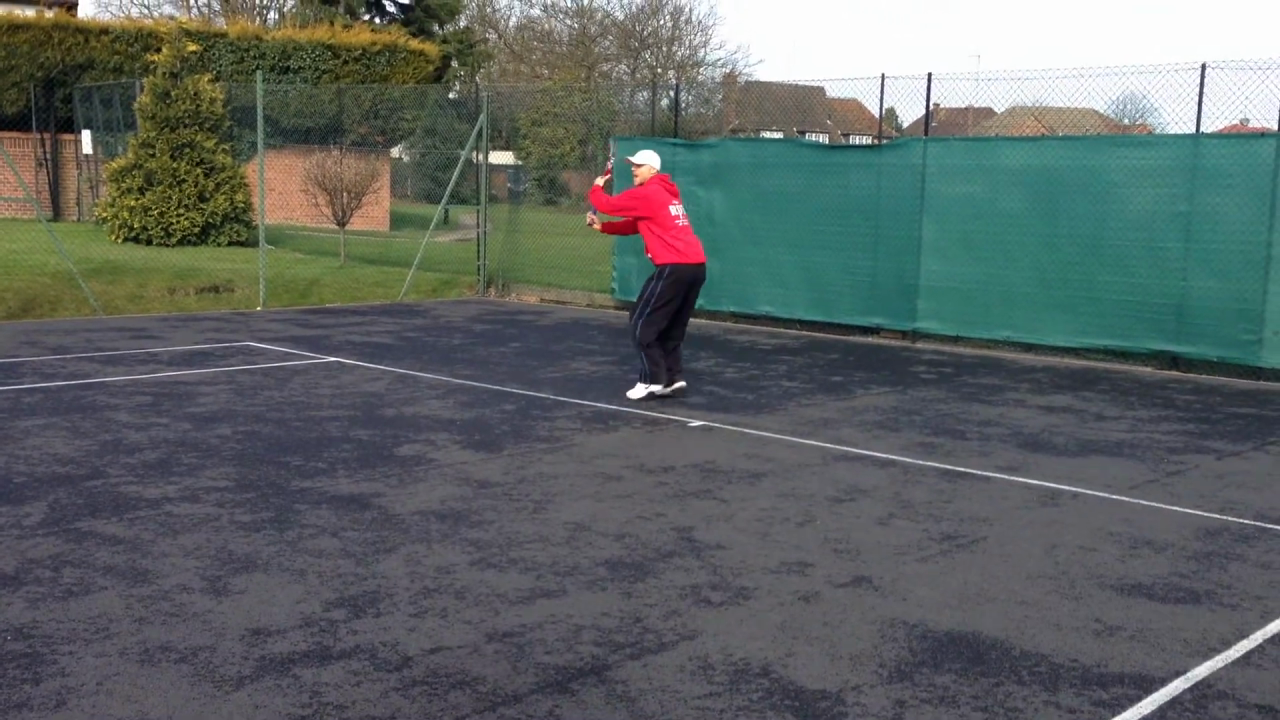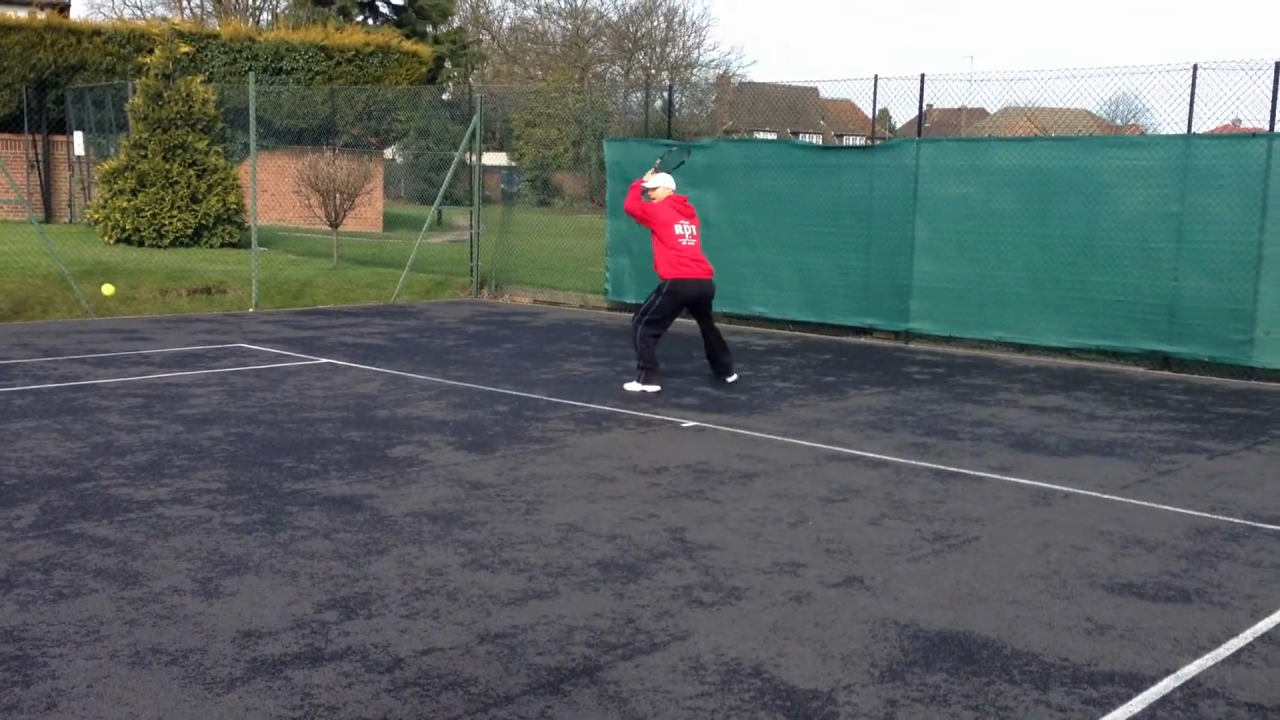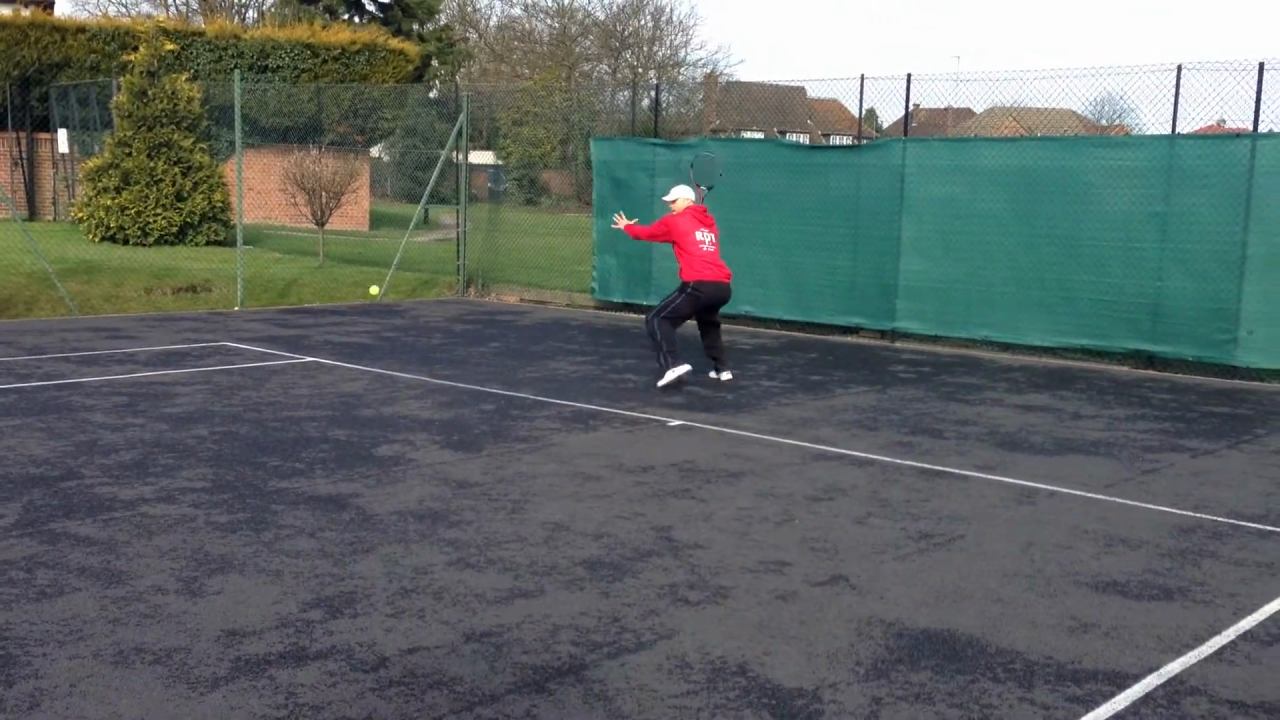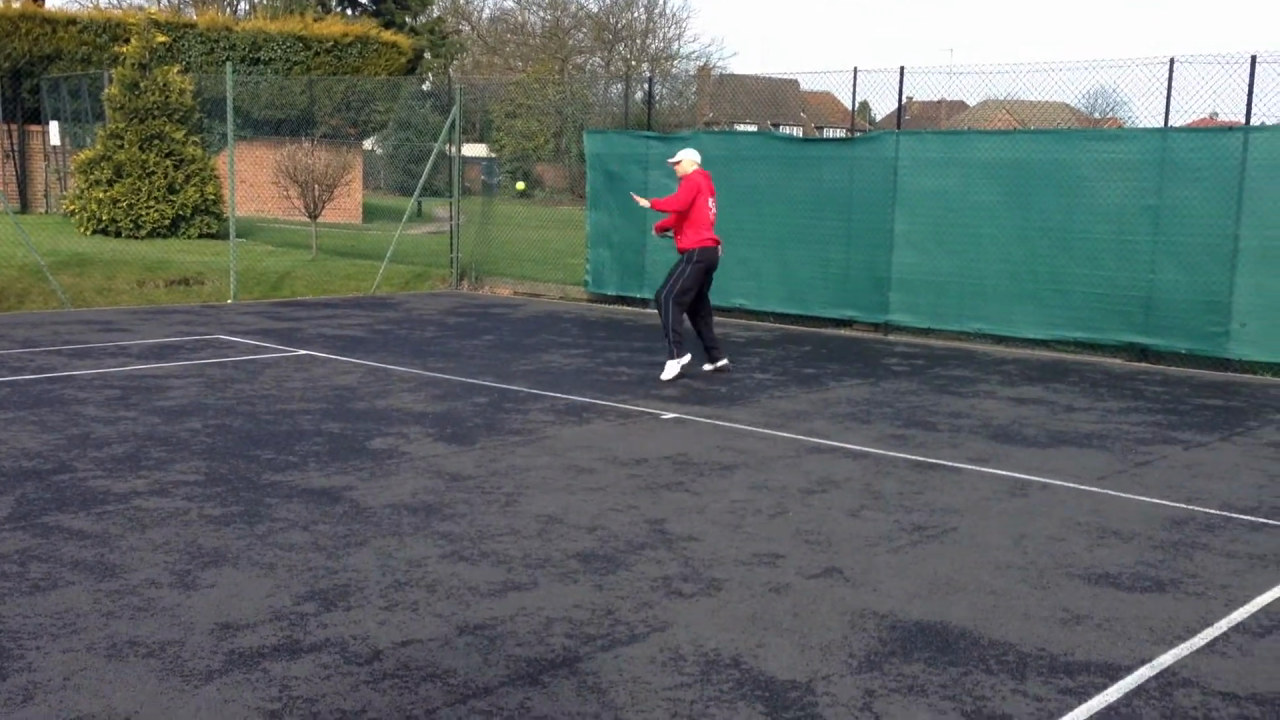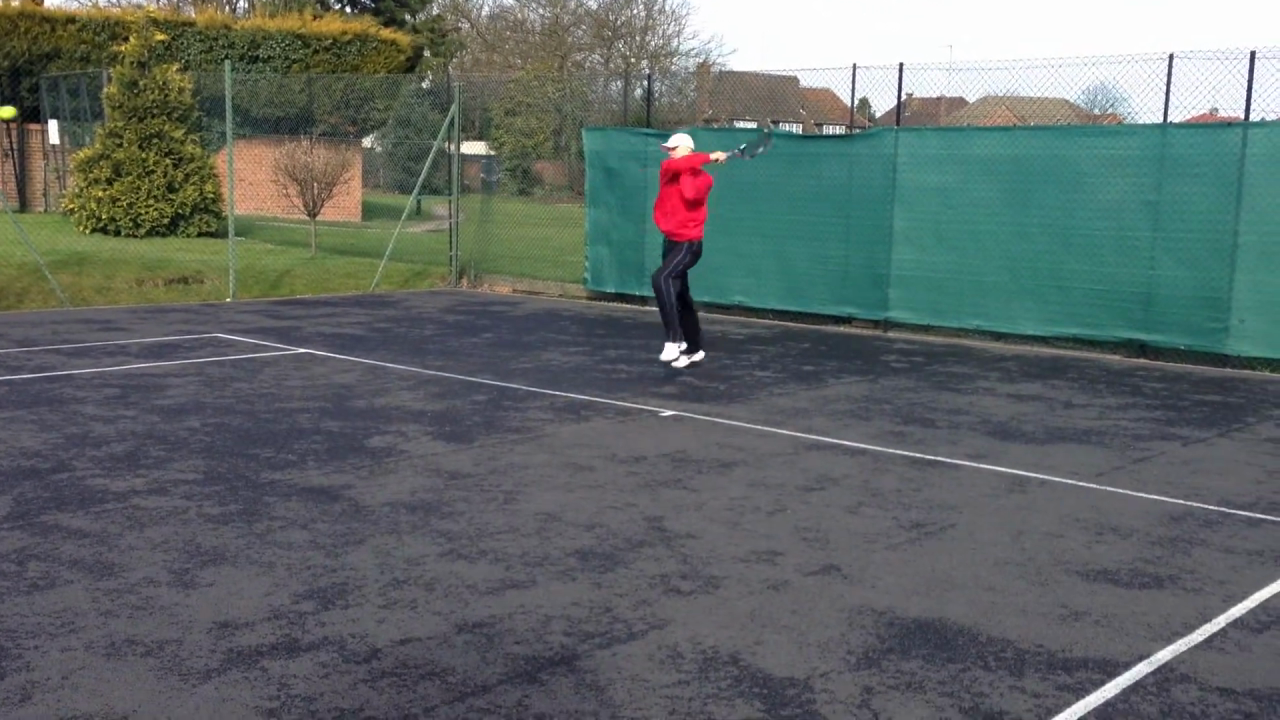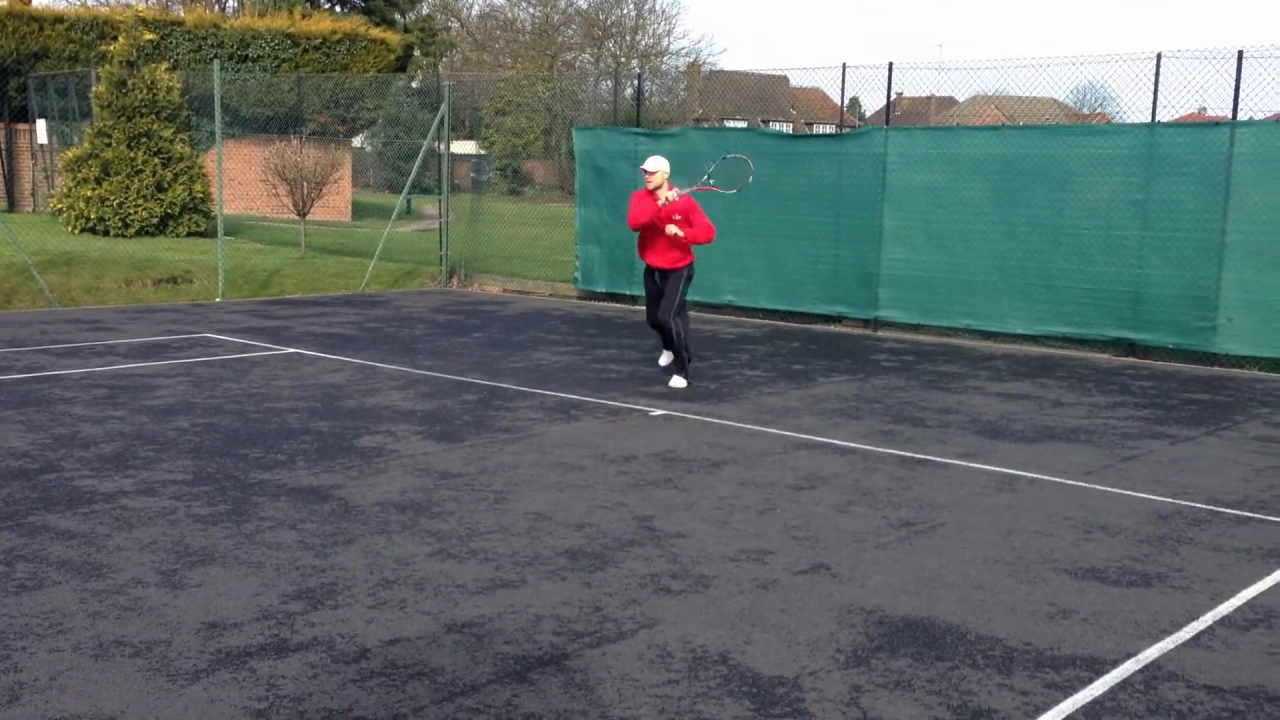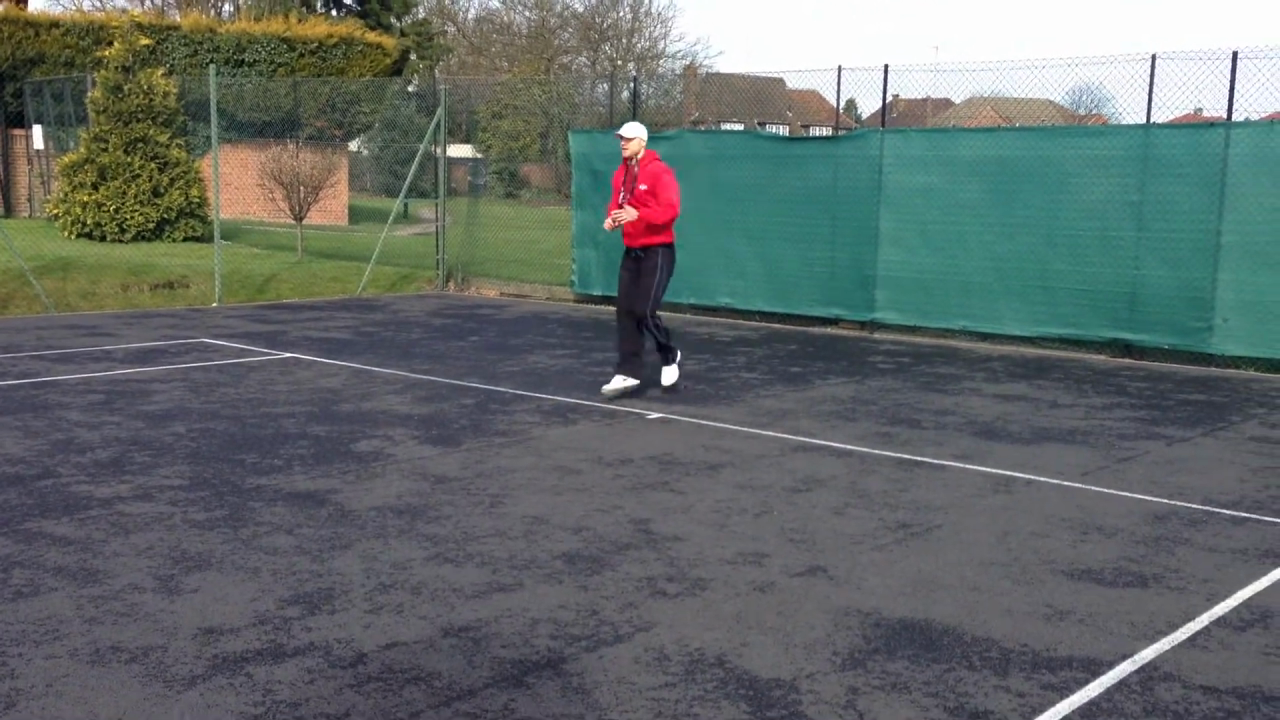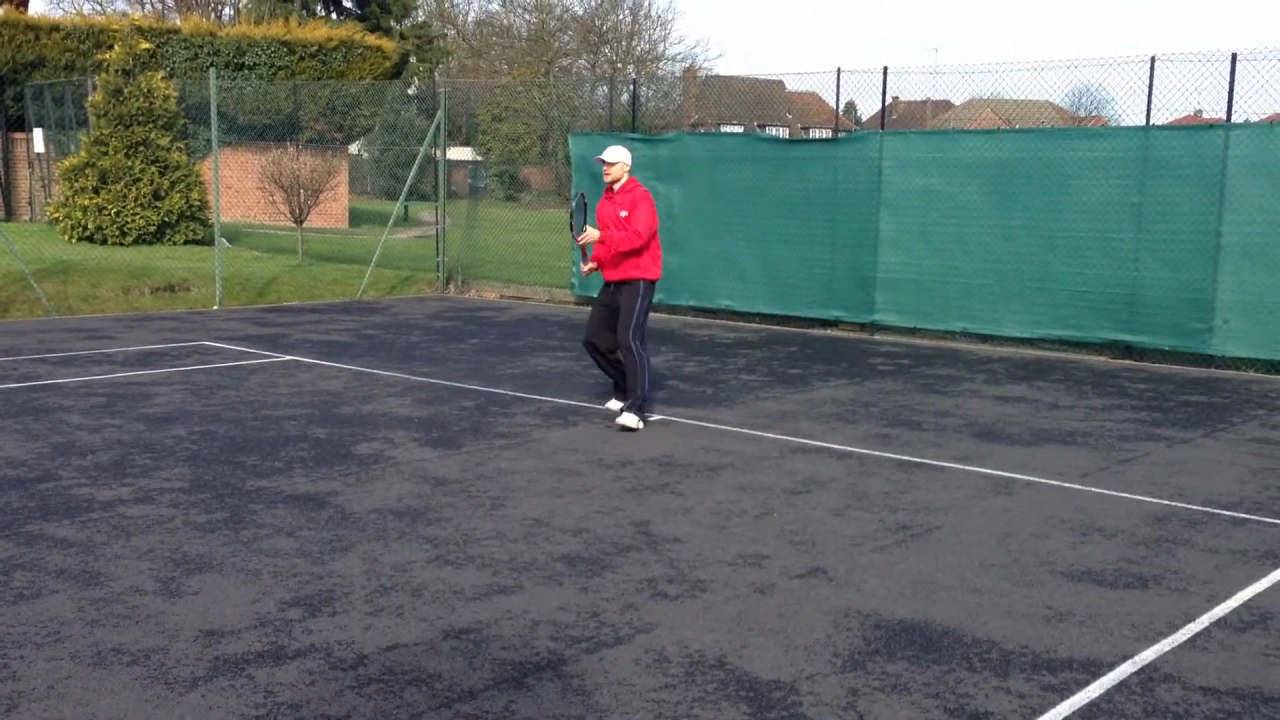
dt=0.3s
person 1, frame 1
left shoulder: (645, 193)
right shoulder: (667, 194)
left elbow: (607, 206)
right elbow: (633, 223)
left wrist: (596, 188)
right wrist: (602, 226)
left hip: (673, 267)
right hip: (697, 266)
left knee: (642, 320)
right knee: (673, 326)
left ankle: (651, 379)
right ankle: (673, 378)
person 1, frame 2
left shoulder: (656, 210)
right shoulder: (690, 213)
left elbow: (631, 206)
left wrist: (639, 184)
left hip: (678, 283)
right hip: (704, 283)
left knee: (643, 325)
right knee: (707, 325)
left ankle: (647, 379)
right ankle: (726, 371)
person 1, frame 3
left shoulder: (674, 222)
right shoulder: (708, 223)
left elbow: (645, 233)
left wrist: (626, 226)
left hip: (699, 286)
right hip: (723, 287)
left knee: (656, 320)
right knee: (709, 323)
left ankle: (673, 365)
right ankle: (723, 369)
person 1, frame 4
left shoulder: (694, 181)
right shoulder: (701, 186)
left elbow: (678, 203)
left wrist: (651, 203)
right wrist: (662, 225)
left hip: (697, 253)
right hip: (707, 252)
left knee: (666, 299)
right knee: (698, 307)
left ankle: (676, 354)
right ankle: (716, 357)
person 1, frame 5
left shoulder: (703, 178)
right shoulder: (669, 166)
left elbow: (689, 194)
right elbow: (675, 164)
left wrist: (688, 168)
right wrist: (706, 158)
left hip: (688, 243)
right hip: (671, 241)
left knee: (661, 279)
right knee: (678, 294)
left ankle: (674, 339)
right ankle: (693, 348)
person 1, frame 6
left shoulder: (687, 203)
right shoulder: (639, 198)
left elbow: (708, 233)
right elbow: (634, 223)
left wrist: (681, 232)
right wrist: (661, 205)
left hip: (679, 269)
right hip: (652, 269)
left knee: (668, 315)
right knee: (655, 318)
left ankle: (681, 370)
right ankle: (673, 348)
person 1, frame 7
left shoulder: (660, 172)
right shoulder: (619, 173)
left elbow: (671, 209)
right elbow: (616, 204)
left wrist: (638, 215)
right wrist: (611, 218)
left hip: (659, 250)
right hip: (632, 251)
left knee: (645, 310)
right knee: (625, 310)
left ankle: (670, 355)
right ankle: (628, 373)
person 1, frame 8
left shoulder: (640, 198)
right shoulder: (604, 201)
left elbow: (637, 237)
left wrist: (600, 237)
right wrist: (594, 261)
left hip: (637, 282)
right hip: (611, 284)
left knee: (628, 338)
right knee: (594, 341)
left ankle: (636, 409)
right ankle: (626, 392)
